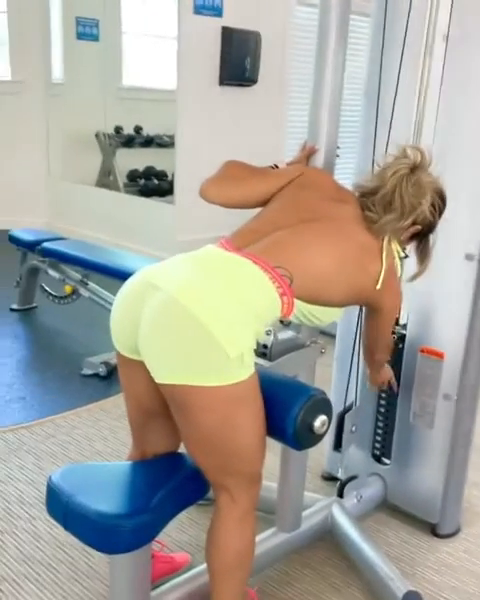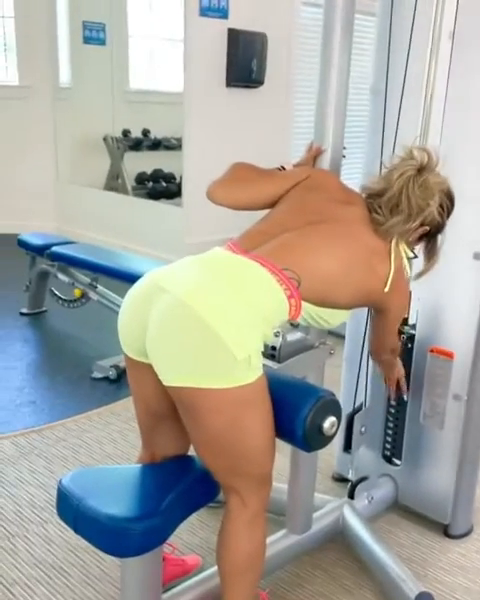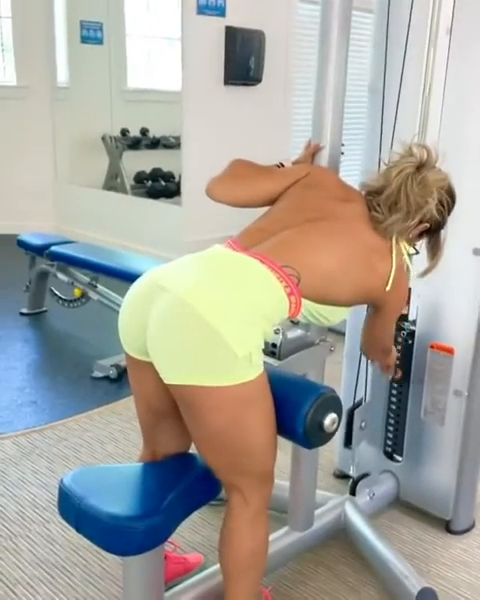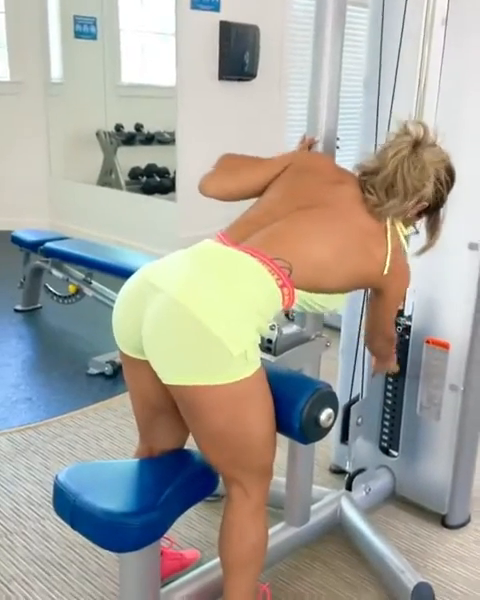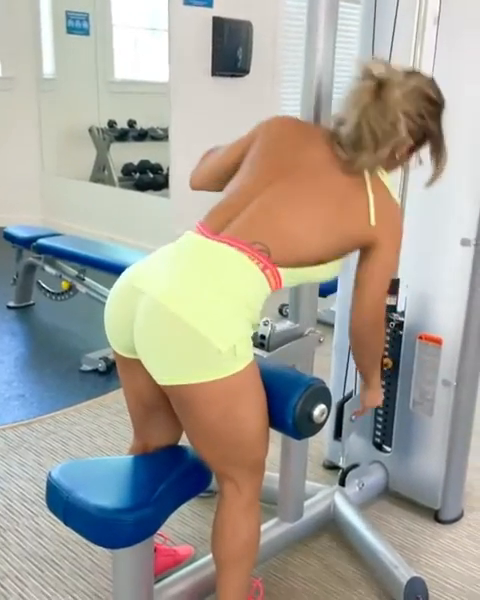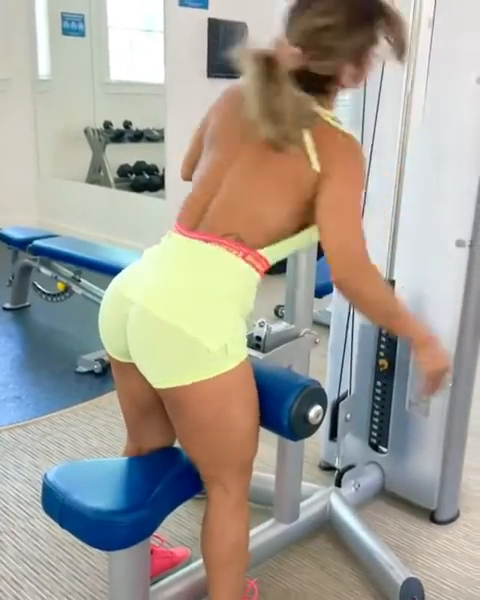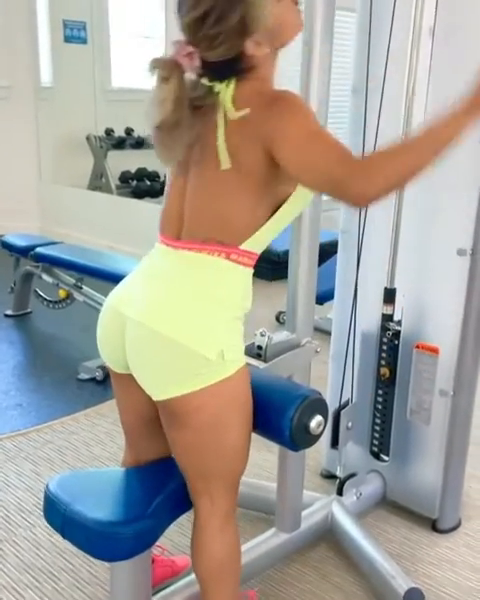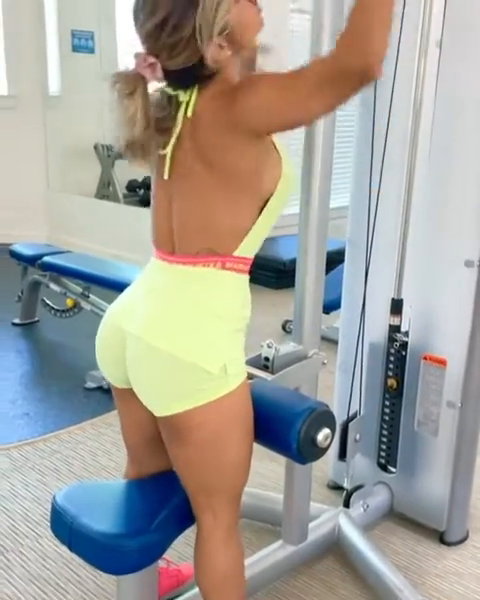
dt=0.2s
person 1, frame 1
left shoulder: (315, 181)
right shoulder: (384, 275)
left elbow: (215, 187)
right elbow: (376, 354)
right wrist: (380, 372)
left hip: (144, 288)
right hip: (205, 323)
left knee: (150, 454)
right knee: (238, 492)
person 1, frame 2
left shoulder: (322, 183)
right shoulder: (392, 277)
left elbow: (222, 189)
right elbow: (384, 353)
left wrist: (294, 172)
right wrist: (393, 371)
left hip: (151, 292)
right hip: (211, 326)
left knee: (159, 456)
right knee: (248, 495)
person 1, frame 3
left shoulder: (321, 181)
right shoulder: (392, 273)
left elbow: (221, 186)
right elbow: (376, 348)
left wrist: (291, 170)
right wrist: (389, 361)
left hip: (152, 290)
right hip: (212, 325)
left knee: (161, 455)
right knee: (251, 491)
person 1, frame 4
left shoulder: (313, 166)
right shoulder: (390, 256)
left elbow: (214, 181)
right elbow: (380, 339)
right wrist: (387, 359)
left hip: (145, 289)
right hip: (207, 322)
left knee: (158, 450)
right knee: (250, 487)
person 1, frame 5
left shoulder: (282, 130)
right shoulder: (380, 210)
left elbow: (200, 176)
right elbow: (366, 321)
right wrist: (371, 382)
left hip: (139, 286)
right hip: (202, 316)
left knee: (152, 446)
right knee: (242, 483)
person 1, frame 6
left shoulder: (234, 100)
right shoulder: (337, 152)
right elbow: (351, 274)
right wrist: (423, 342)
left hip: (131, 291)
right hip: (195, 319)
left knee: (146, 451)
right knee: (229, 487)
person 1, frame 7
left shoulder: (194, 95)
right shoulder: (272, 116)
right elbow: (362, 185)
left hip: (130, 303)
right hip: (192, 326)
left knee: (143, 463)
right knee: (214, 500)
person 1, frame 8
left shoulder: (161, 104)
right shoulder: (239, 112)
right elbow: (356, 65)
left hip: (128, 320)
right hip: (193, 341)
left knee: (147, 478)
right knee: (217, 515)
